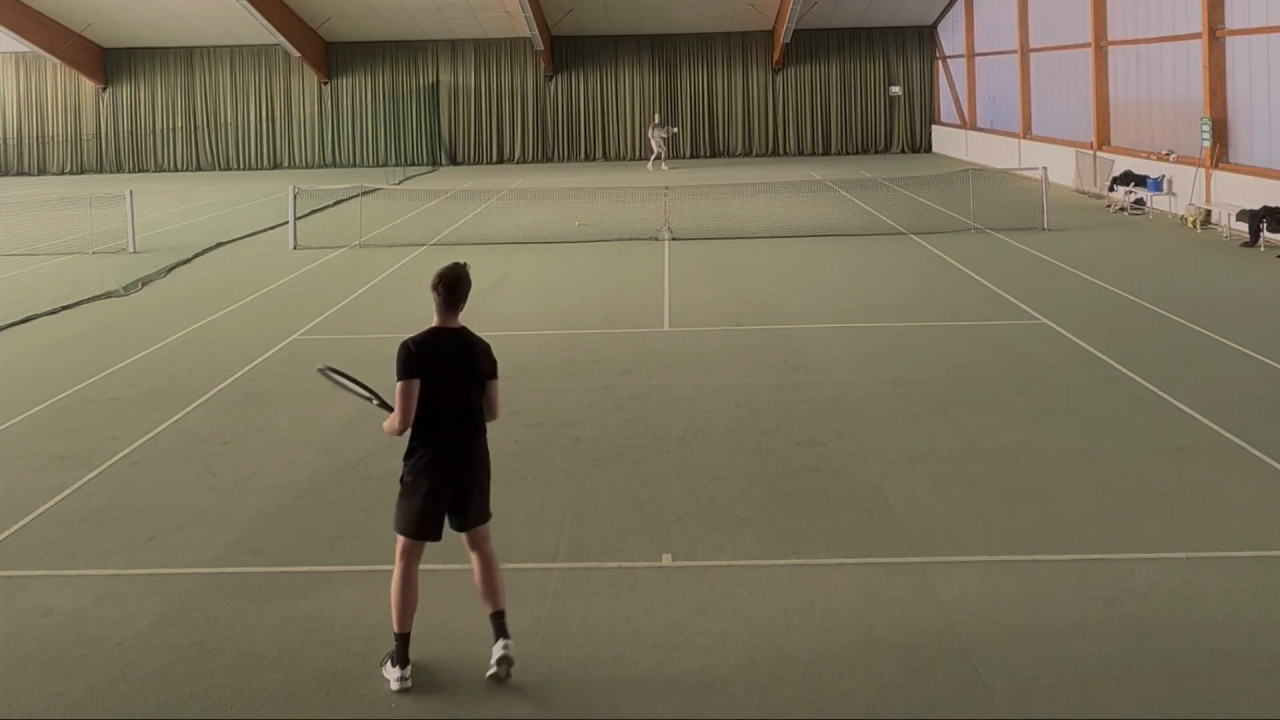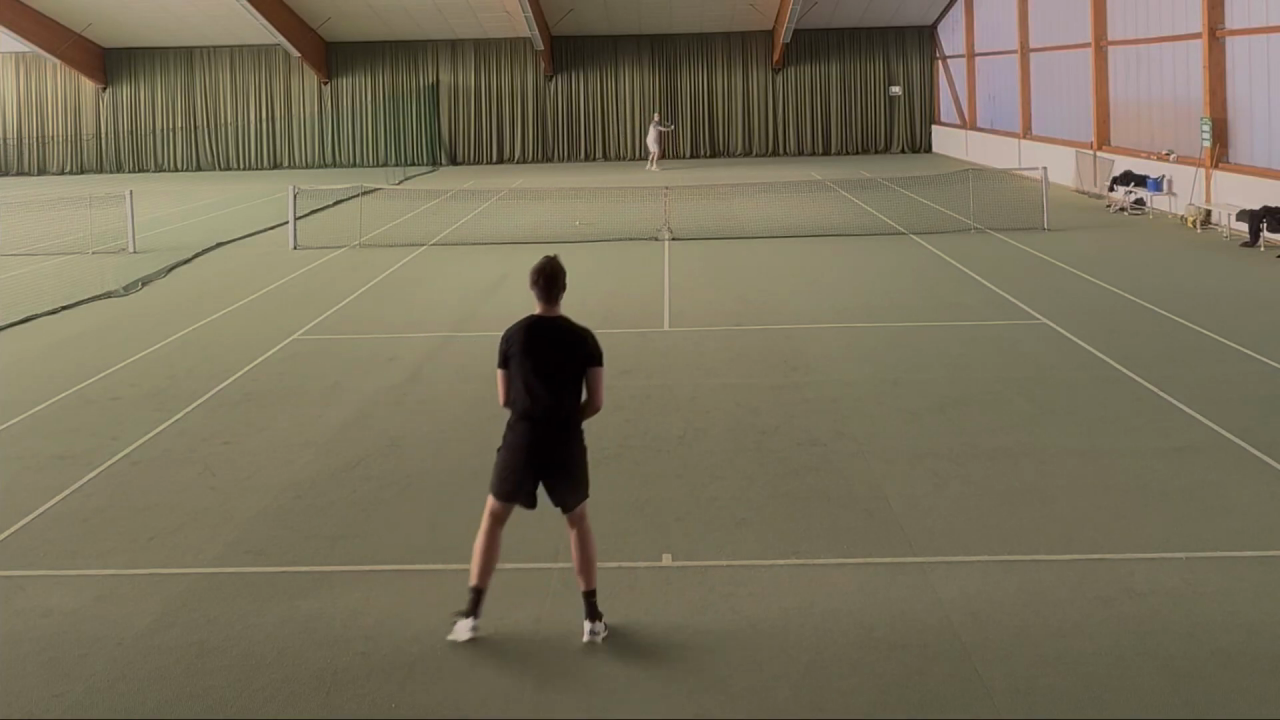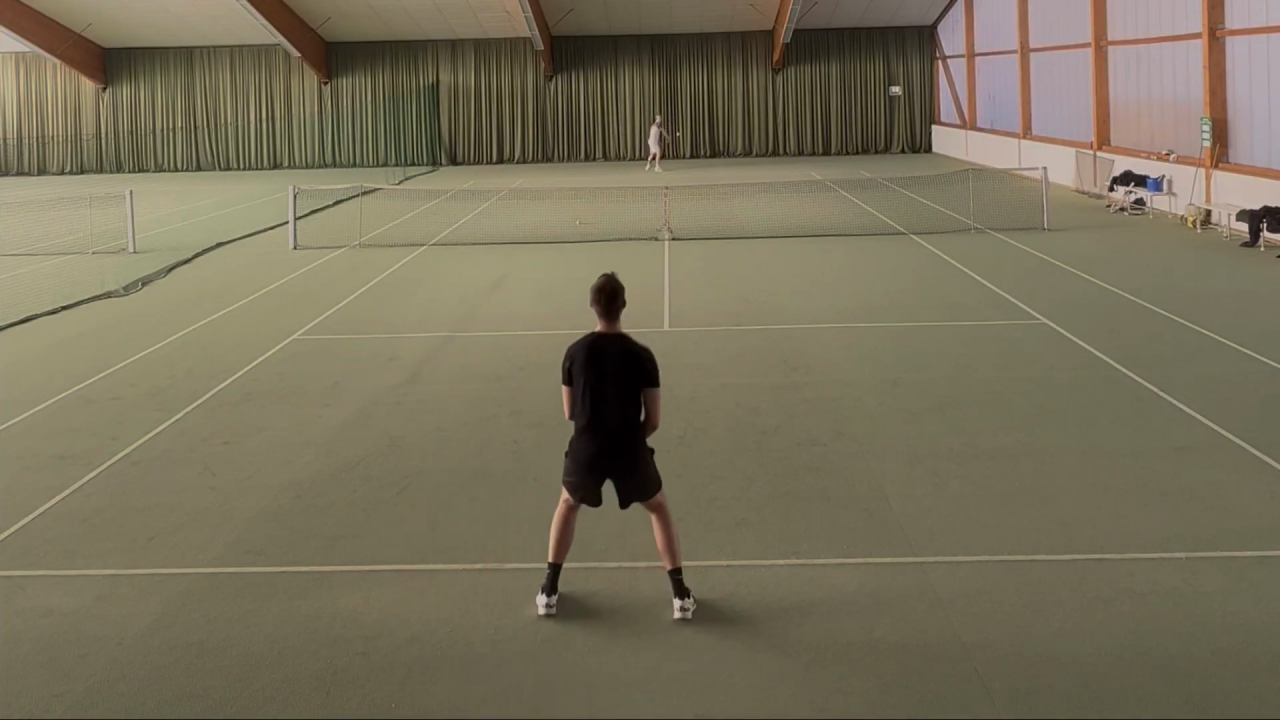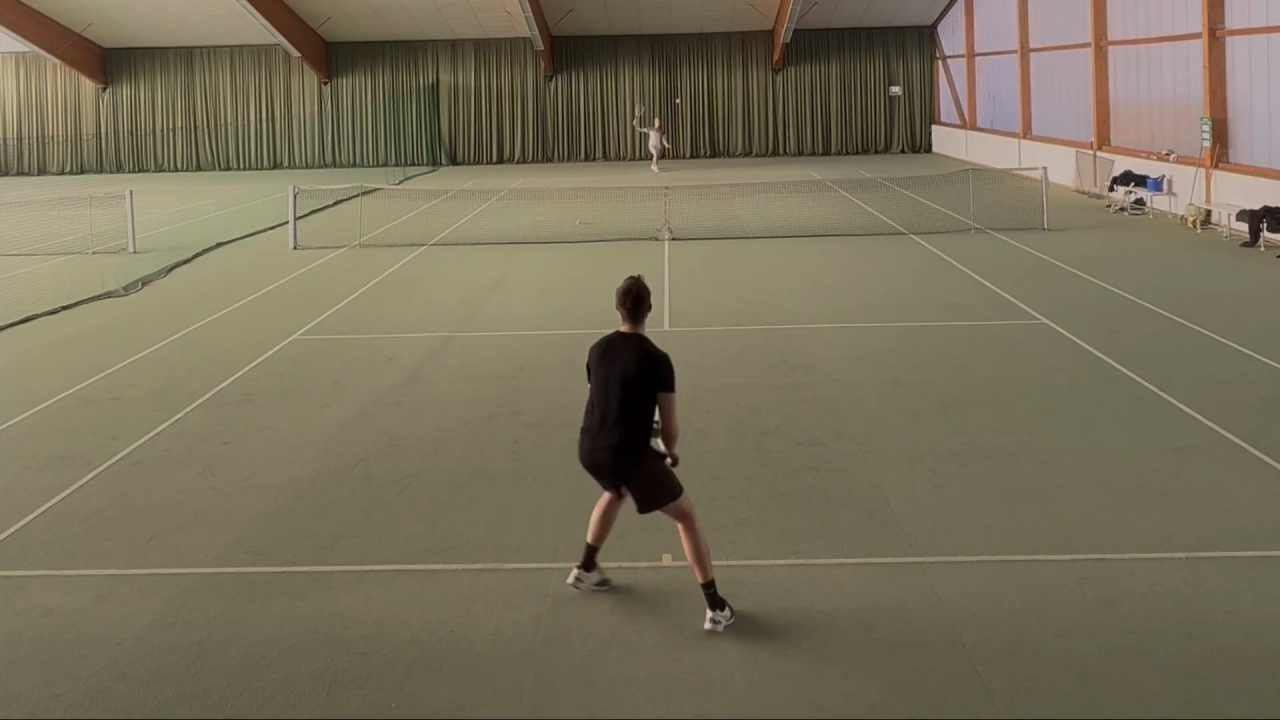
dt=0.5s
person 1, frame 1
left shoulder: (412, 350)
right shoulder: (481, 349)
left elbow: (401, 423)
right elbow: (491, 412)
left wrist: (392, 422)
left hip: (426, 467)
right hip: (472, 463)
left knee: (407, 560)
right knee: (480, 547)
left ankle: (399, 662)
right ankle: (501, 638)
person 1, frame 2
left shoulder: (513, 335)
right shoulder: (584, 339)
left elbow: (505, 400)
right elbow: (595, 403)
left hip: (520, 442)
right hip: (566, 444)
left knee: (492, 520)
right knee: (579, 524)
left ankle: (471, 614)
right ankle: (592, 617)
person 1, frame 3
left shoulder: (575, 352)
right shoulder: (642, 356)
left elbow: (571, 413)
right elbow: (653, 419)
left hip: (586, 452)
right hip: (629, 452)
left knee: (567, 505)
right knee: (659, 509)
left ankle: (549, 592)
right ankle: (681, 595)
person 1, frame 4
left shoulder: (597, 349)
right shoulder: (657, 360)
right elbow: (670, 426)
right wrist: (671, 452)
left hip: (590, 448)
right hip: (629, 452)
left knee: (615, 492)
right knee: (685, 517)
left ankle: (585, 568)
right ankle: (715, 607)
